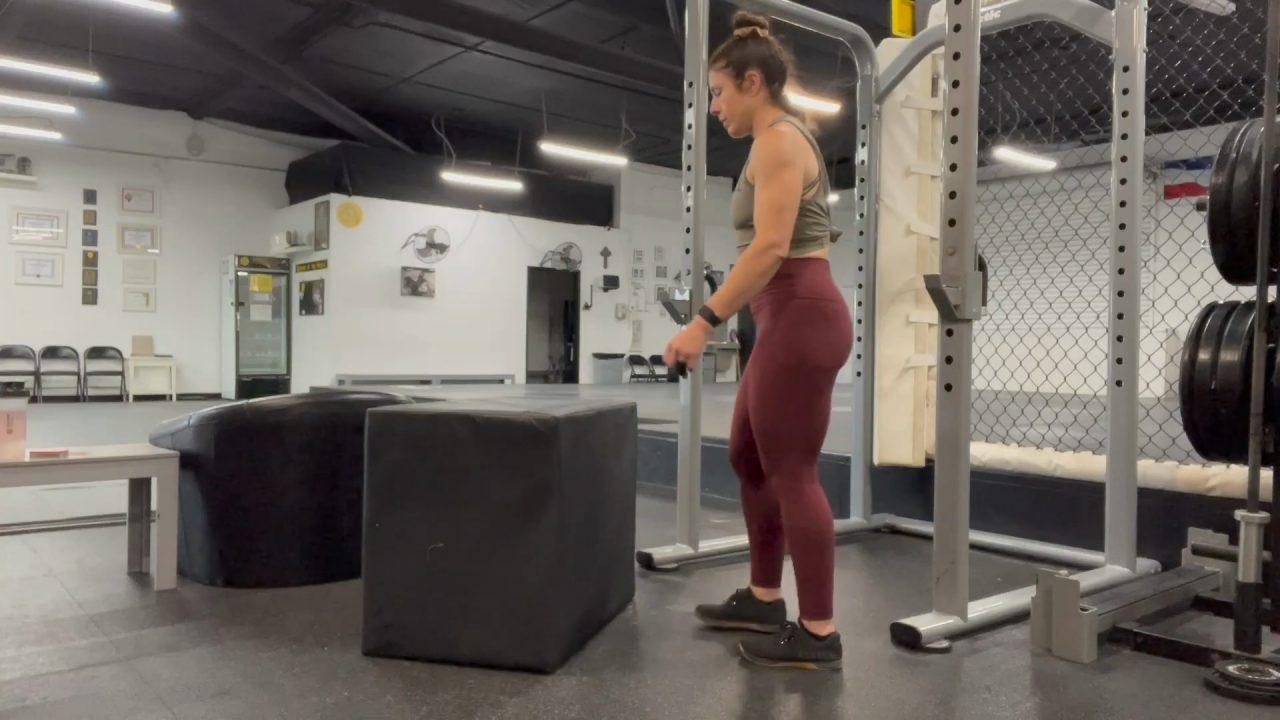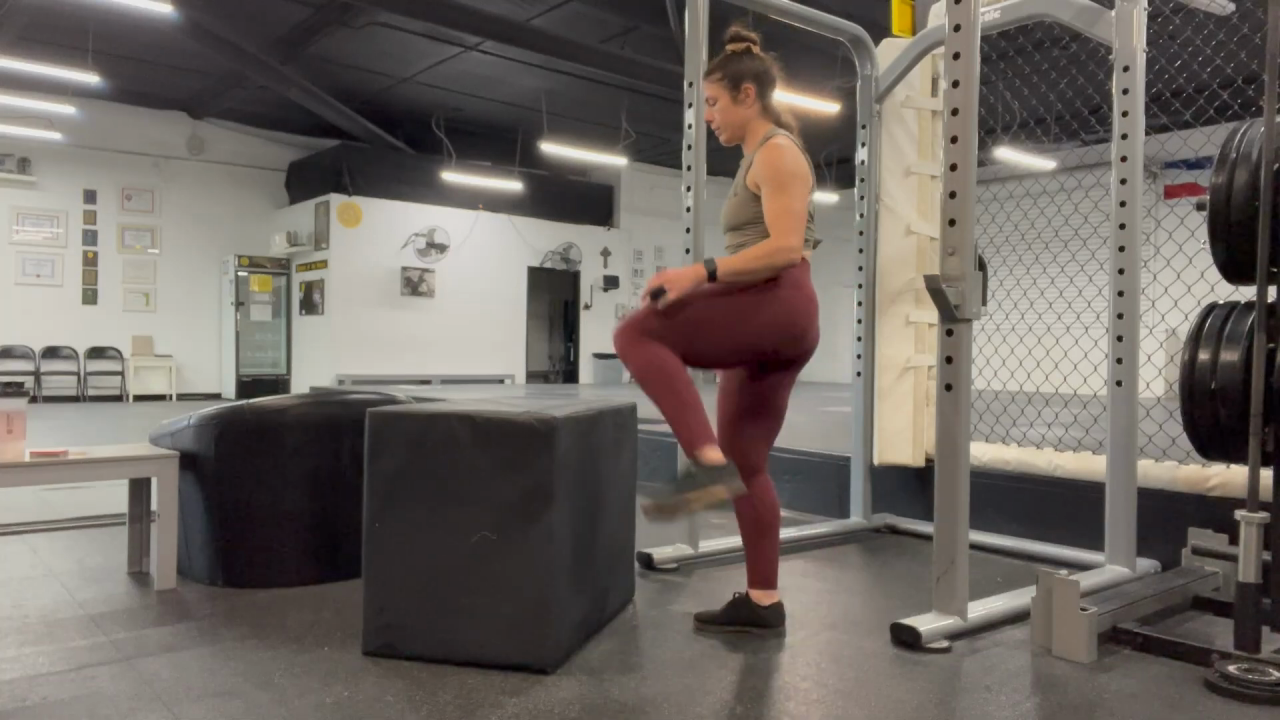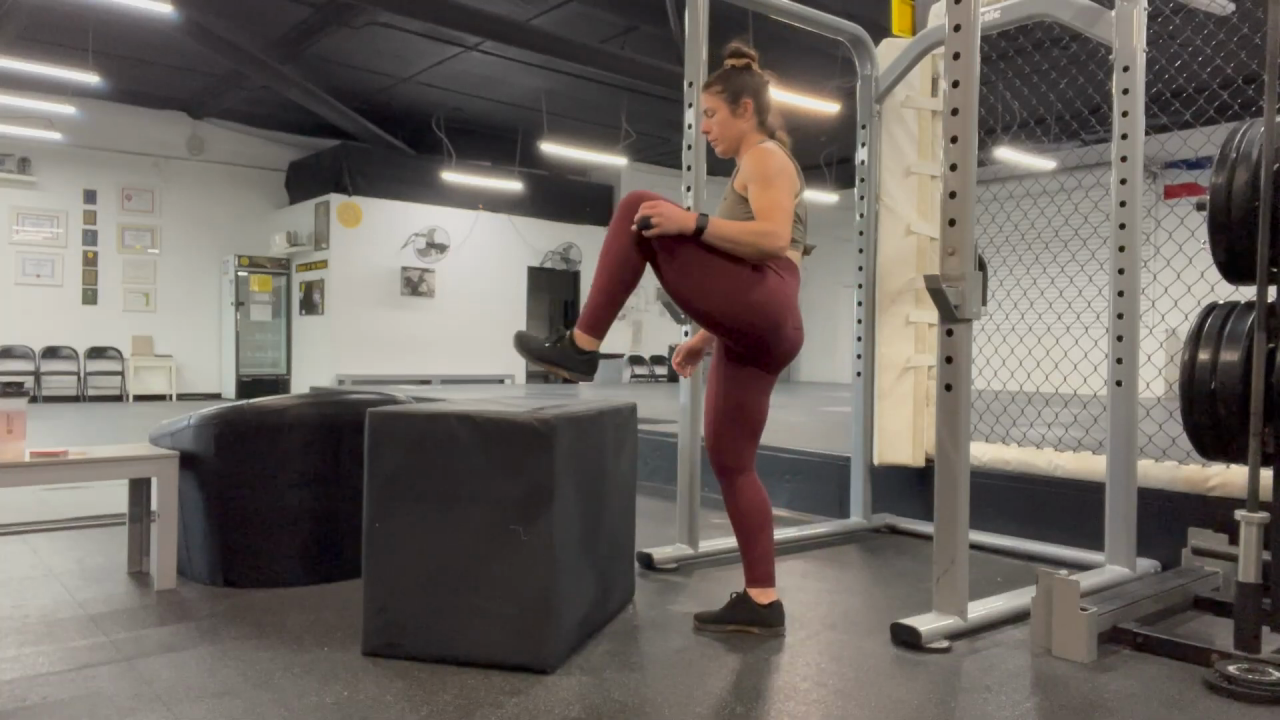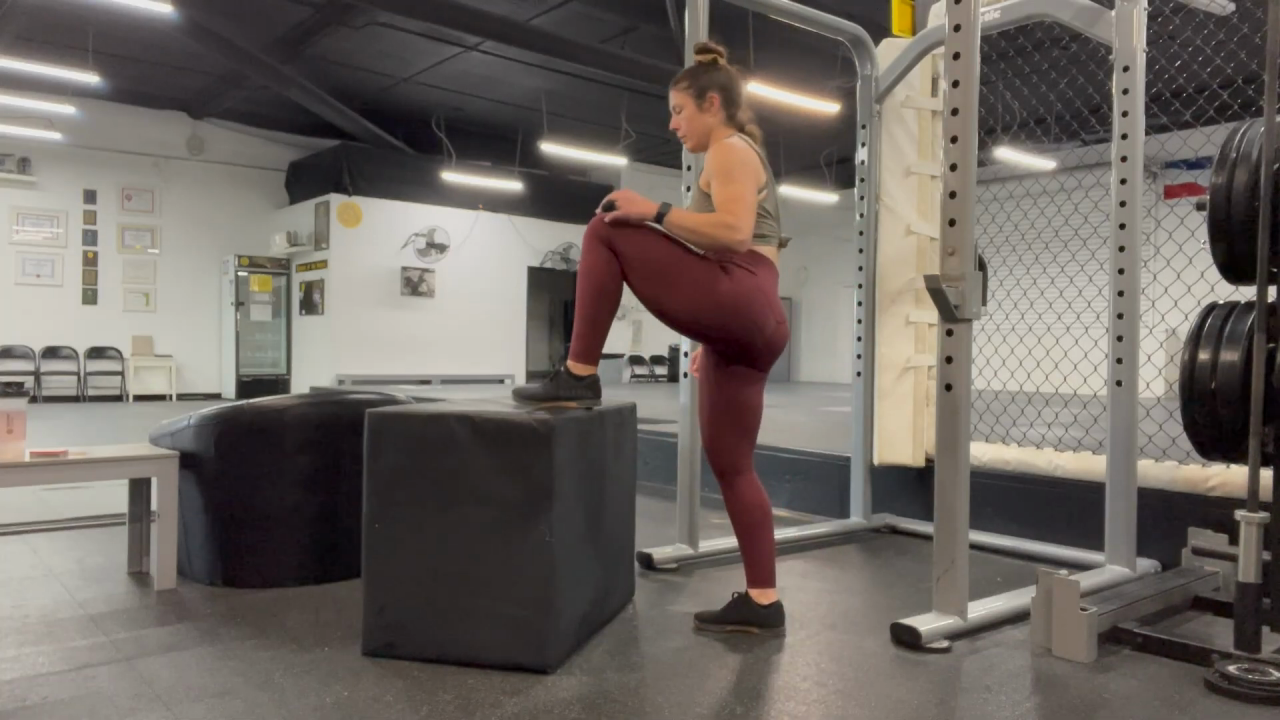
dt=0.4s
person 1, frame 1
left shoulder: (778, 141)
right shoulder: (785, 143)
left elbow: (770, 247)
left wrist: (704, 321)
left hip: (800, 317)
right hip: (796, 317)
left knee: (791, 474)
right knee: (749, 458)
left ankle: (818, 634)
right ankle: (764, 598)
person 1, frame 2
left shoulder: (777, 152)
right shoulder: (761, 159)
left elbow: (786, 249)
left wrist: (702, 276)
right wrist: (724, 321)
left hip: (779, 311)
right hip: (775, 327)
left knee: (636, 338)
right knee: (745, 463)
left ankle: (708, 465)
right ankle: (762, 601)
person 1, frame 3
left shoulder: (766, 156)
right shoulder: (757, 167)
left elbow: (774, 240)
left wrist: (691, 223)
right wrist: (706, 334)
left hip: (762, 310)
right hip: (759, 332)
left knee: (636, 212)
right knee: (731, 464)
left ankle: (580, 348)
right ankle: (761, 602)
person 1, frame 4
left shoulder: (730, 151)
right shoulder: (740, 157)
left elbow: (734, 234)
left wrist: (657, 212)
right wrist: (708, 337)
left hip: (736, 308)
right hip: (753, 327)
left knee: (607, 232)
right knee: (731, 466)
left ankle: (580, 376)
right ankle: (762, 603)
